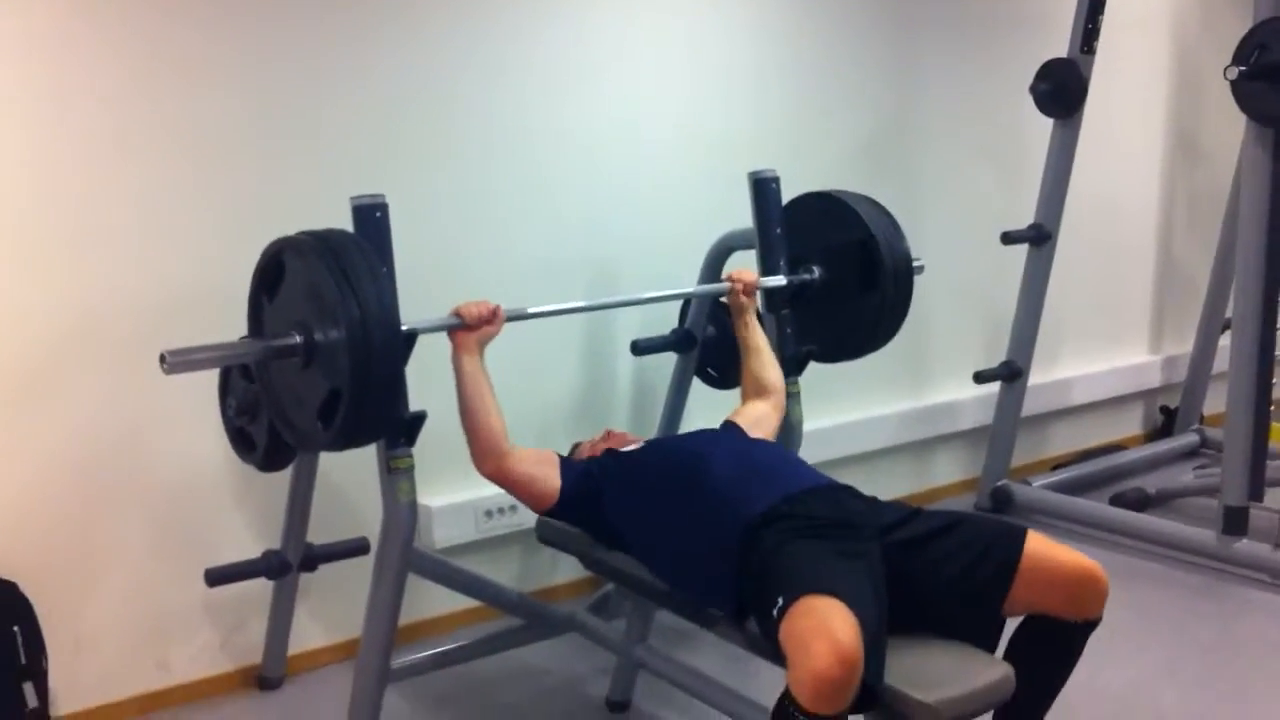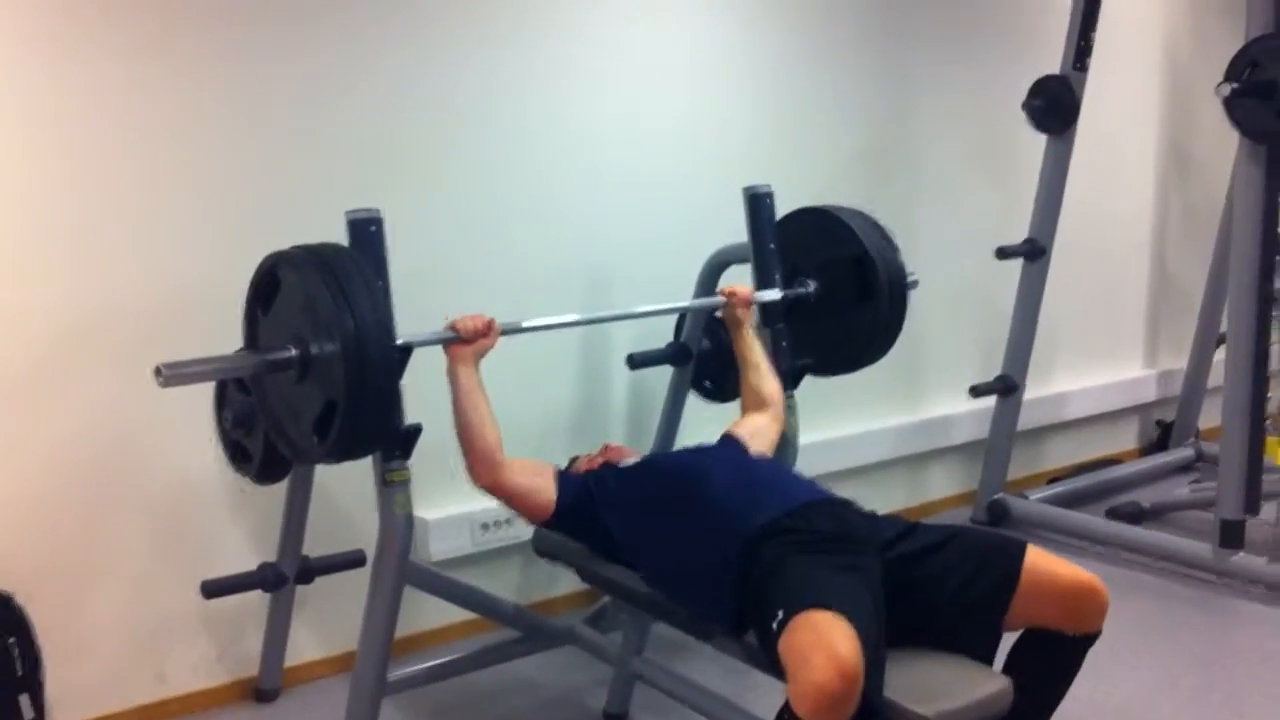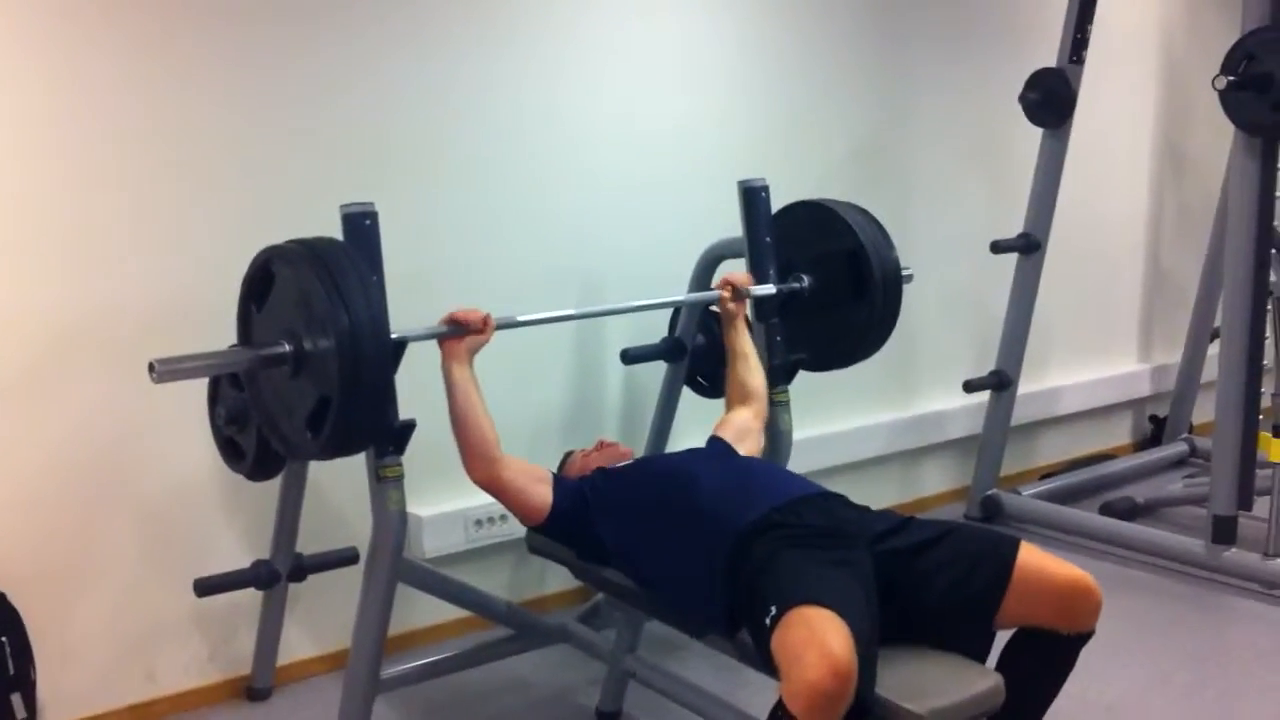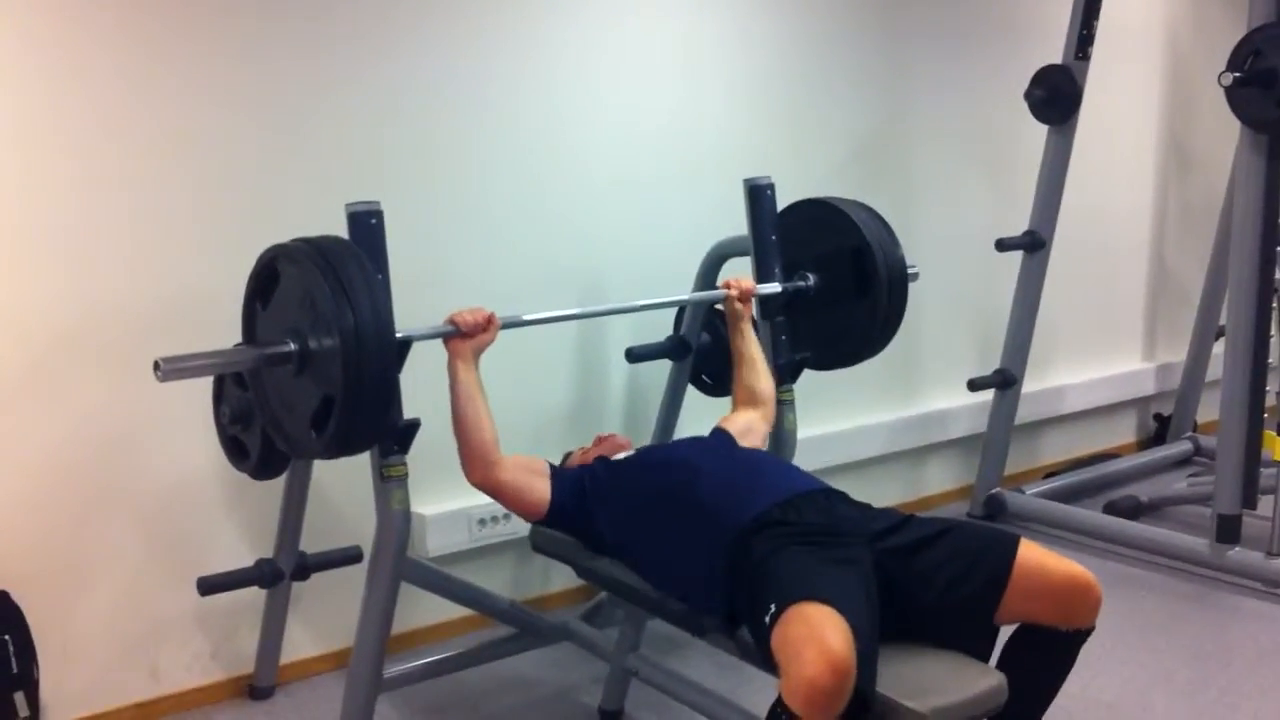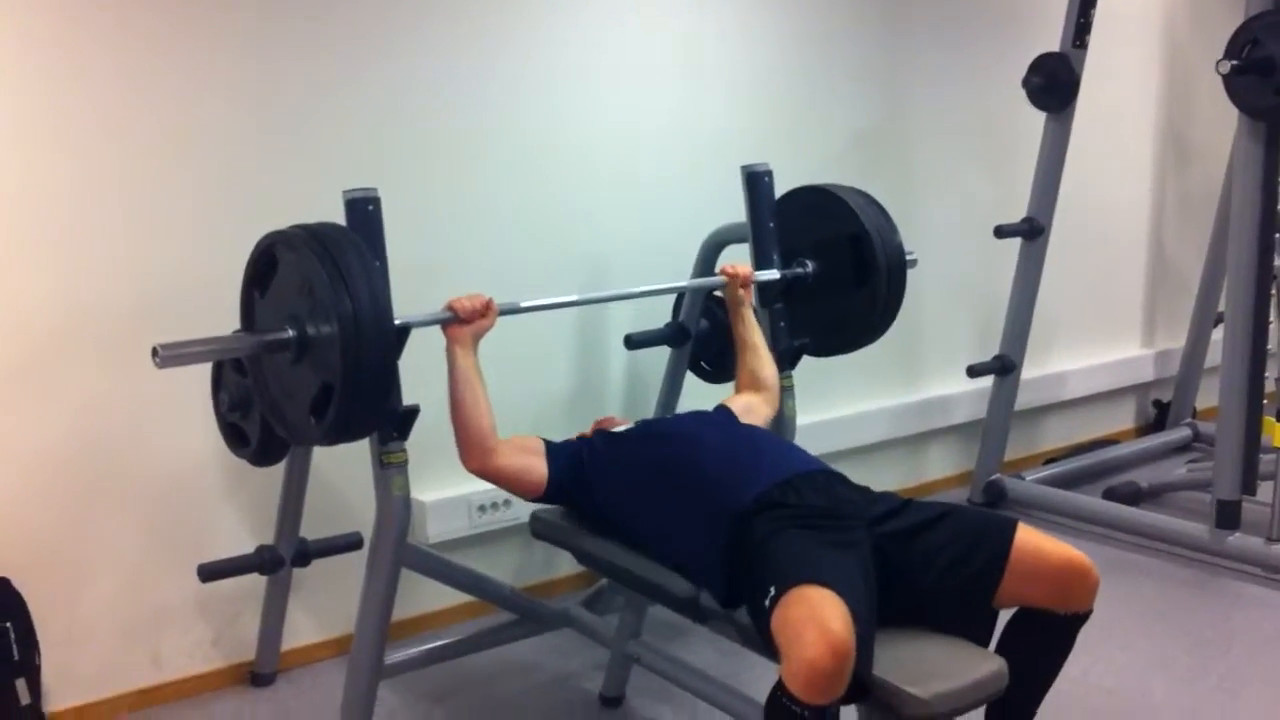
dt=0.2s
person 1, frame 1
left shoulder: (715, 446)
right shoulder: (595, 484)
left elbow: (767, 399)
right elbow: (498, 459)
left wrist: (744, 314)
right wrist: (469, 350)
left hip: (855, 512)
right hip: (776, 541)
left knee: (1081, 585)
right knee: (830, 665)
person 1, frame 2
left shoulder: (710, 462)
right shoulder: (594, 498)
left elbow: (767, 411)
right elbow: (492, 470)
left wrist: (741, 327)
right wrist: (463, 363)
left hip: (856, 530)
right hip: (776, 557)
left knee: (1080, 598)
person 1, frame 3
left shoulder: (702, 462)
right shoulder: (585, 501)
left elbow: (749, 406)
right elbow: (489, 468)
left wrist: (733, 321)
right wrist: (457, 359)
left hip: (850, 525)
right hip: (767, 553)
left knee: (1074, 598)
person 1, frame 4
left shoulder: (698, 455)
right shoulder: (586, 491)
left elbow: (757, 408)
right elbow: (486, 469)
left wrist: (739, 321)
right wrist: (464, 359)
left hip: (848, 520)
right hip: (769, 549)
left knee: (1074, 594)
person 1, frame 5
left shoulder: (689, 435)
right shoulder: (584, 465)
left elbow: (761, 394)
right elbow: (484, 454)
left wrist: (740, 306)
right wrist: (463, 345)
left hip: (847, 502)
right hip: (768, 529)
left knee: (1071, 578)
right knee: (823, 655)
